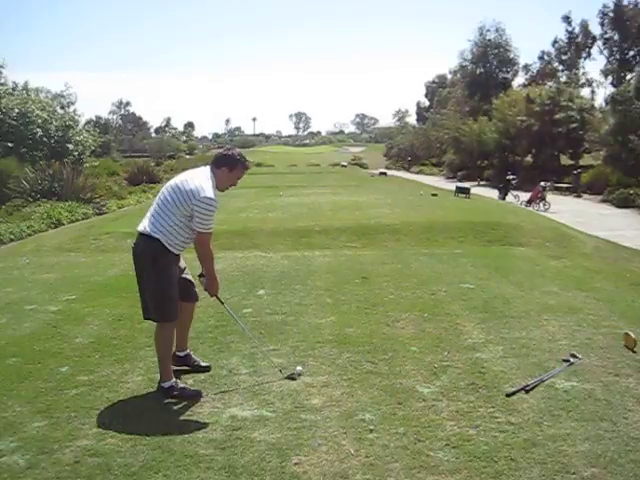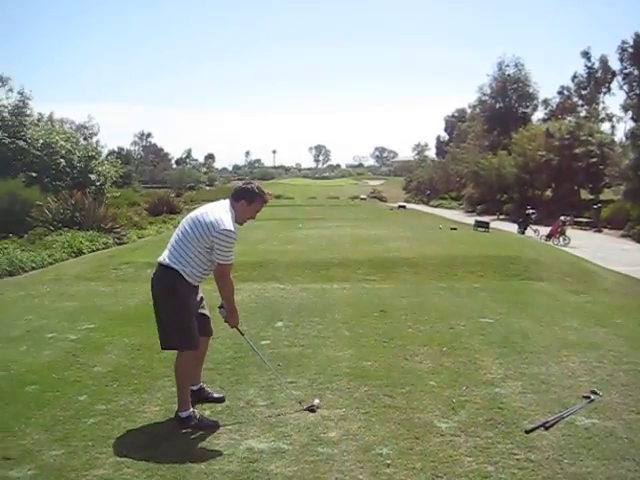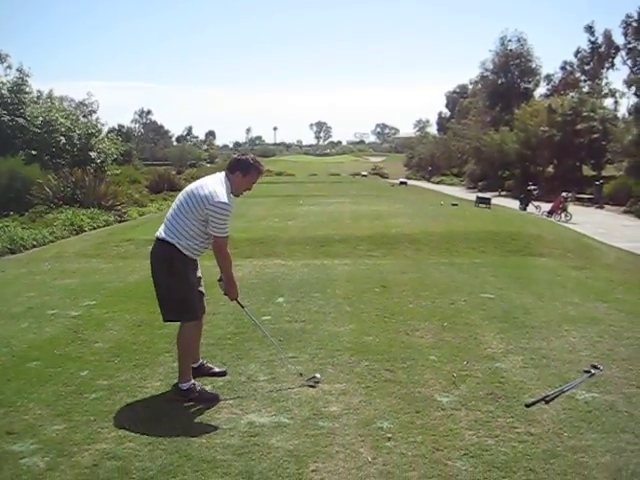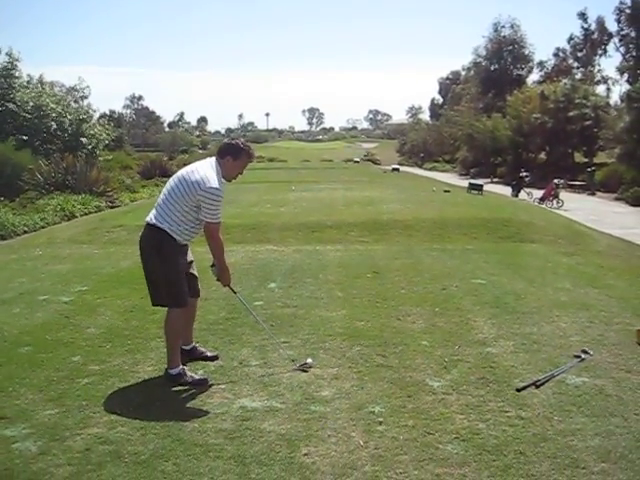
dt=0.7s
person 1, frame 1
left shoulder: (196, 176)
right shoulder: (206, 196)
left elbow: (197, 239)
right elbow: (203, 245)
left wrist: (206, 272)
right wrist: (211, 278)
left hip: (162, 248)
right hip: (155, 251)
left knee: (187, 297)
right knee: (167, 316)
left ankle: (181, 353)
right ankle: (167, 382)
person 1, frame 2
left shoulder: (217, 209)
right shoulder: (225, 228)
left elbow: (218, 270)
right elbow: (223, 276)
left wrist: (226, 304)
right wrist: (231, 310)
left hip: (181, 279)
right hip: (174, 282)
left knee: (202, 333)
right knee: (188, 345)
left ankle: (195, 387)
right ankle: (185, 411)
person 1, frame 3
left shoulder: (212, 183)
right shoulder: (219, 200)
left elbow: (215, 243)
right elbow: (221, 249)
left wrist: (225, 277)
right wrist: (230, 281)
left hip: (180, 253)
right hip: (172, 256)
left knee: (197, 312)
right knee: (190, 317)
left ankle: (195, 363)
right ankle: (185, 383)
person 1, frame 4
left shoulder: (204, 168)
right shoulder: (211, 186)
left elbow: (207, 229)
right elbow: (213, 235)
left wrist: (217, 262)
right wrist: (223, 268)
left hip: (172, 239)
right hip: (162, 242)
left knee: (191, 294)
right knee: (178, 304)
left ankle: (187, 346)
right ankle: (174, 369)
